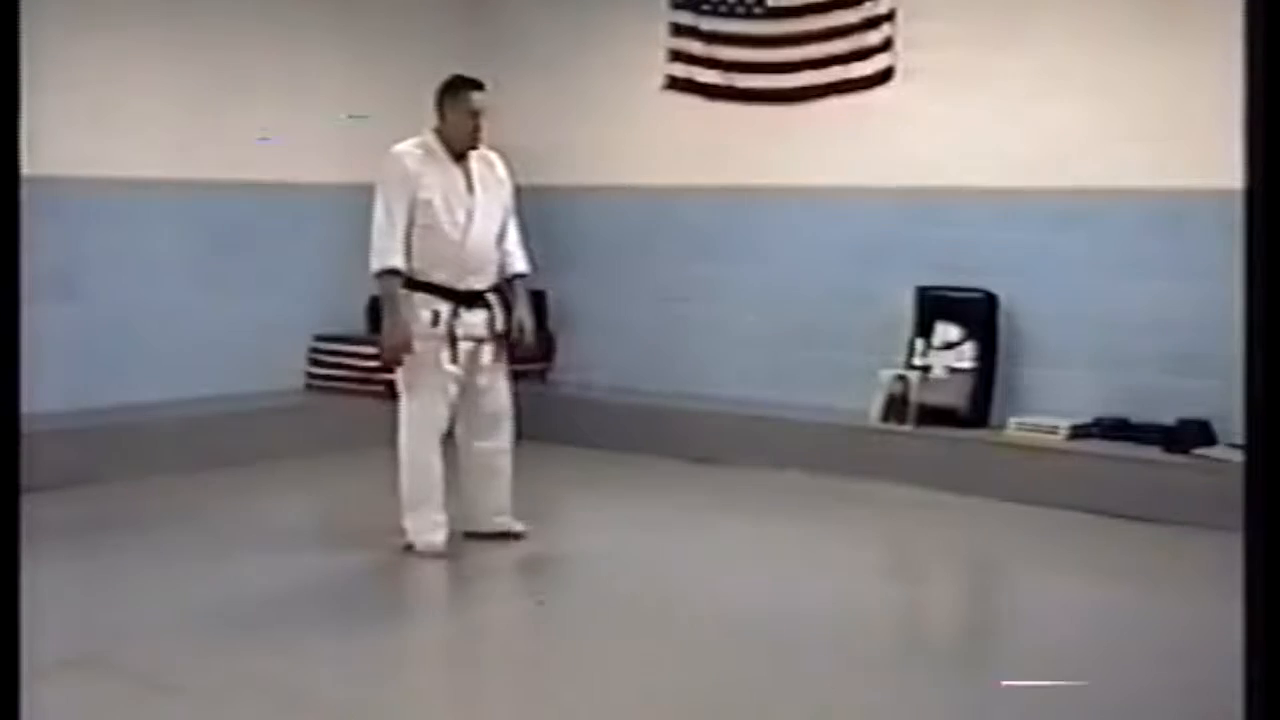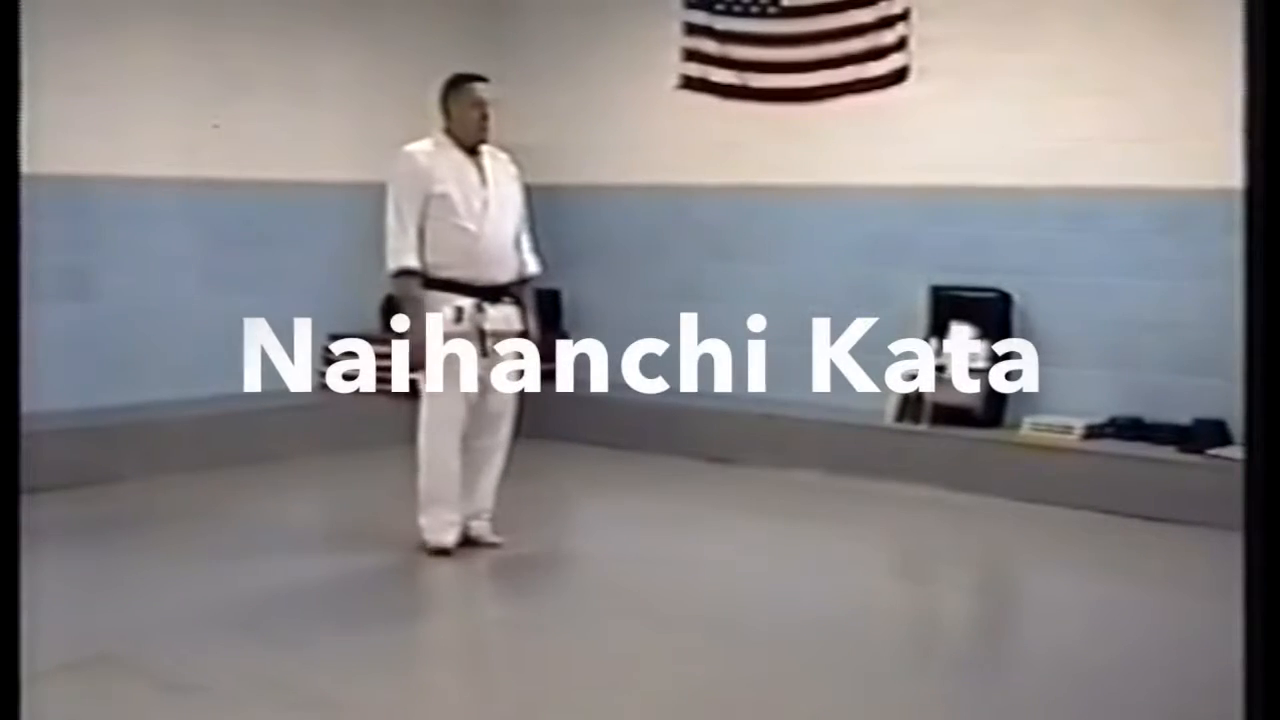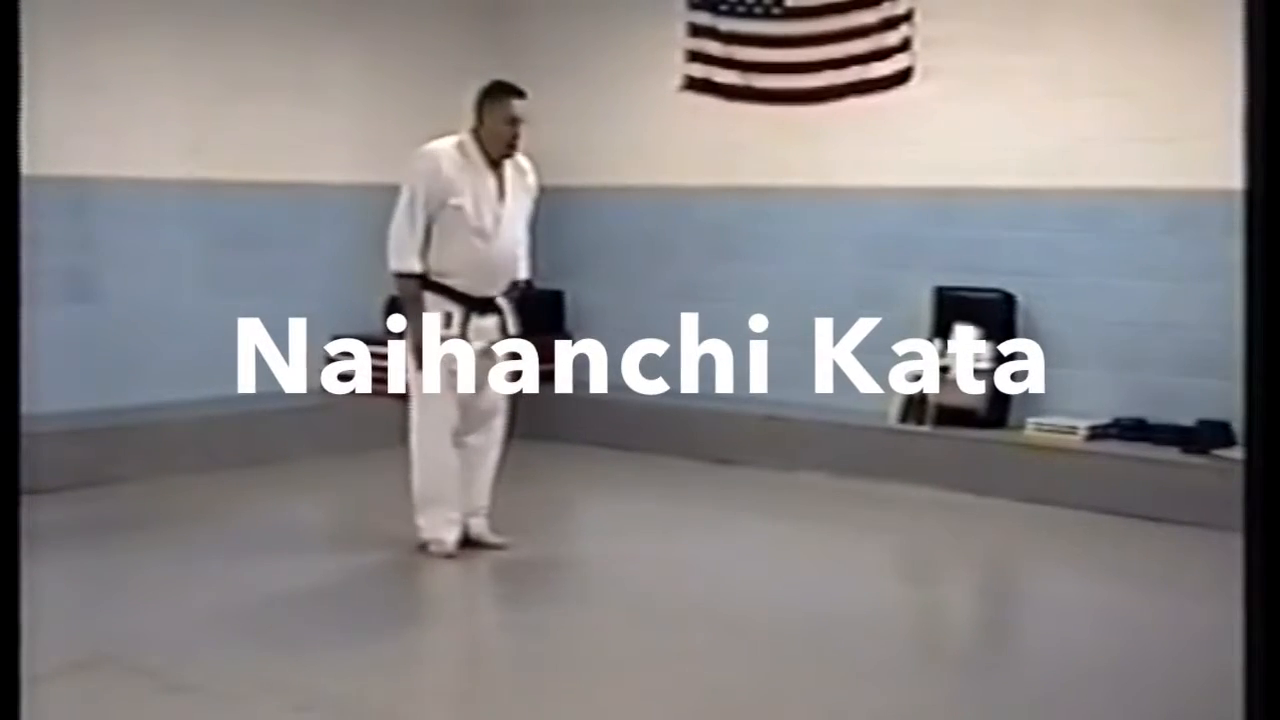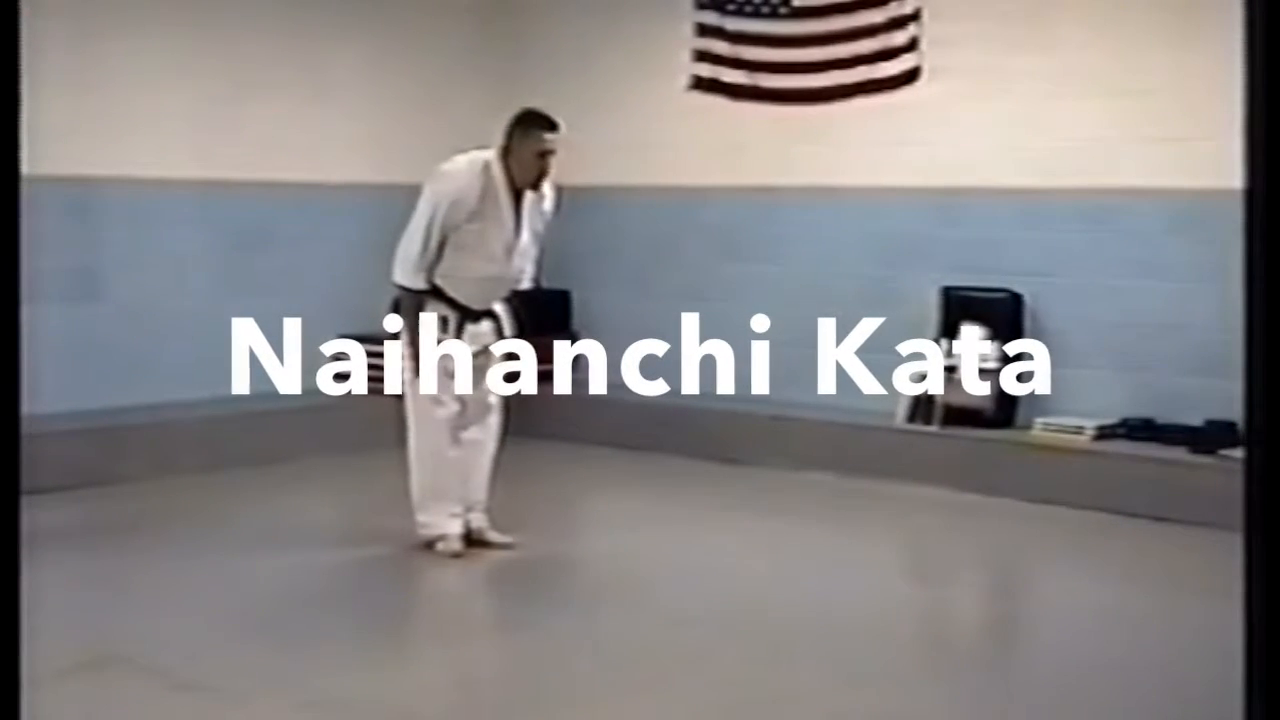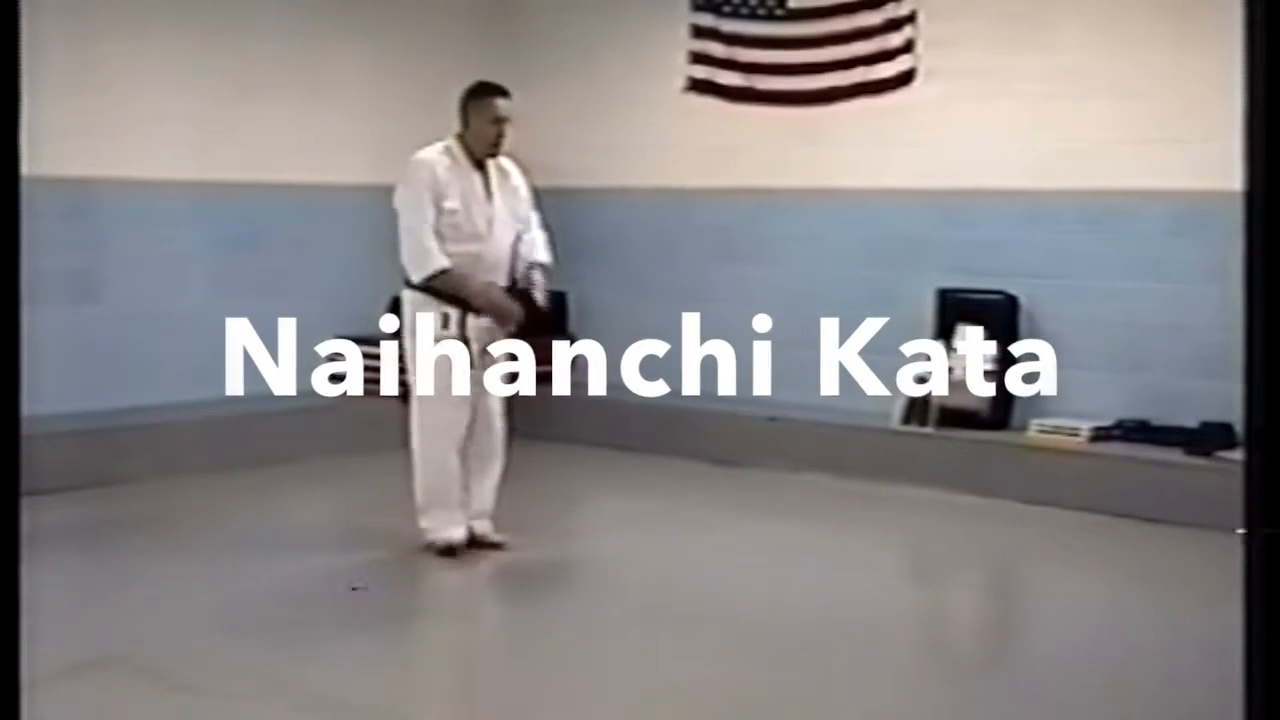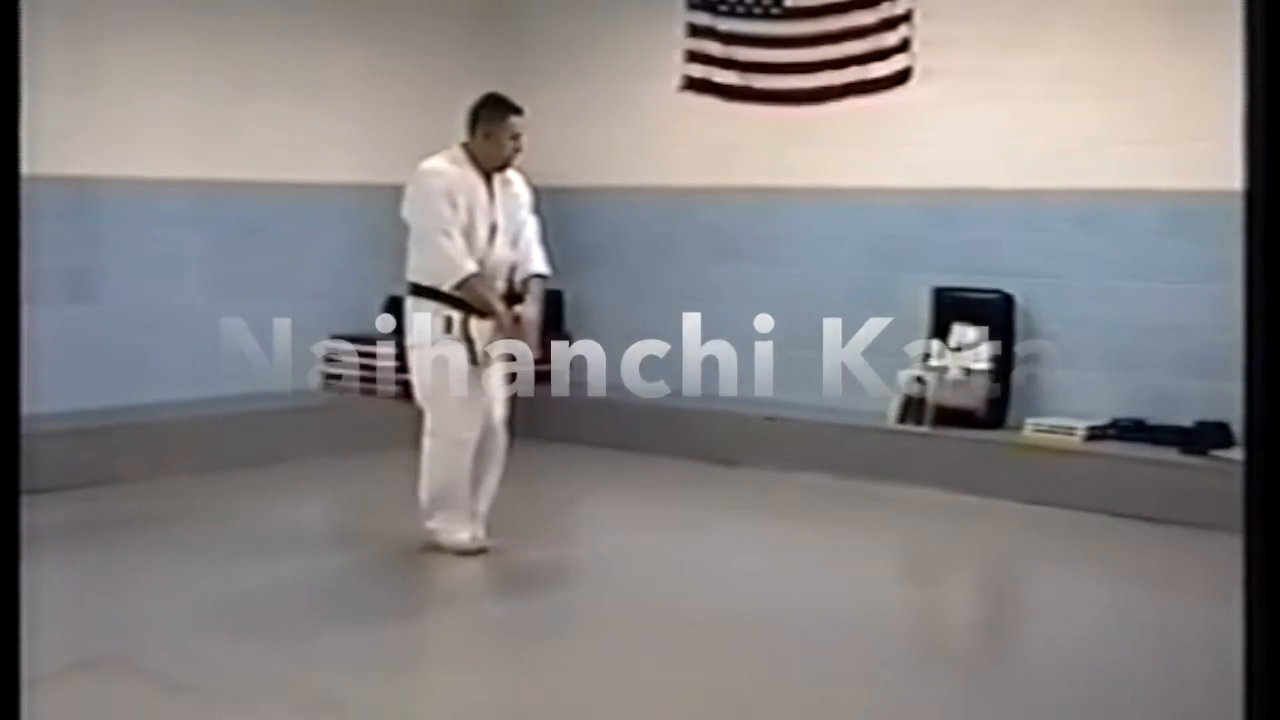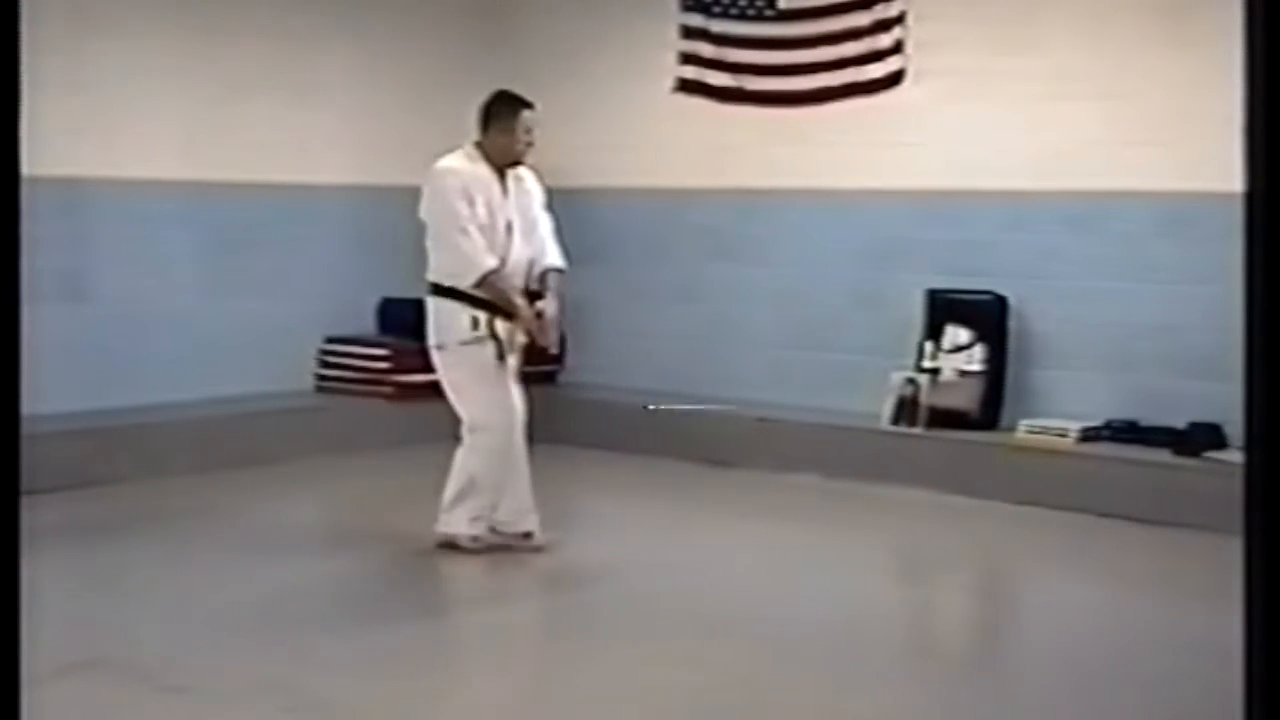
dt=0.7s
person 1, frame 1
left shoulder: (494, 167)
right shoulder: (405, 163)
left elbow: (508, 241)
right elbow: (388, 245)
left wrist: (520, 304)
right wrist: (393, 318)
left hip: (482, 314)
right hip: (428, 314)
left knee: (491, 419)
right knee: (424, 425)
left ankle: (488, 516)
right ankle: (424, 529)
person 1, frame 2
left shoulder: (503, 166)
right shoulder: (418, 161)
left elbow: (520, 244)
right elbow: (402, 246)
left wrist: (528, 310)
right wrist: (416, 318)
left hip: (501, 313)
right hip: (448, 311)
left knee: (493, 422)
right knee: (444, 421)
left ankle: (474, 519)
right ankle: (439, 525)
person 1, frame 3
left shoulder: (523, 173)
right shoulder: (437, 162)
right elbow: (405, 244)
left wrist: (513, 310)
right wrist: (416, 320)
left hip: (493, 316)
right hip: (441, 312)
left knee: (486, 419)
right knee: (437, 422)
left ankle: (473, 520)
right ankle: (437, 527)
person 1, frame 4
left shoulder: (542, 195)
right shoulder: (459, 181)
right elbow: (413, 259)
left wrist: (509, 320)
right wrist: (416, 332)
left hip: (487, 317)
right hip: (436, 314)
left knee: (482, 417)
right knee: (436, 418)
left ankle: (473, 518)
right ankle: (440, 524)
person 1, frame 5
left shoulder: (509, 174)
right shoulder: (428, 169)
left elbow: (529, 234)
right elbow: (420, 252)
left wrist: (535, 275)
right wrist: (477, 293)
left hip: (488, 316)
right hip: (439, 312)
left knee: (488, 421)
right knee: (442, 420)
left ankle: (476, 521)
right ankle: (443, 525)
person 1, frame 6
left shoulder: (514, 185)
right shoulder: (435, 178)
left elbow: (528, 249)
right elbow: (448, 260)
left wrist: (530, 304)
right wrist: (499, 309)
left hip: (489, 320)
right hip: (442, 317)
left knee: (491, 426)
right knee: (454, 426)
left ankle: (469, 523)
right ankle: (447, 526)
person 1, frame 7
left shoulder: (525, 181)
right shoulder: (450, 176)
left elbow: (542, 243)
right elbow: (468, 258)
left wrist: (550, 299)
right wrist: (521, 306)
left hip: (502, 318)
right hip: (463, 316)
left knee: (488, 425)
right knee: (499, 420)
left ankle: (459, 525)
right ankle: (512, 523)
